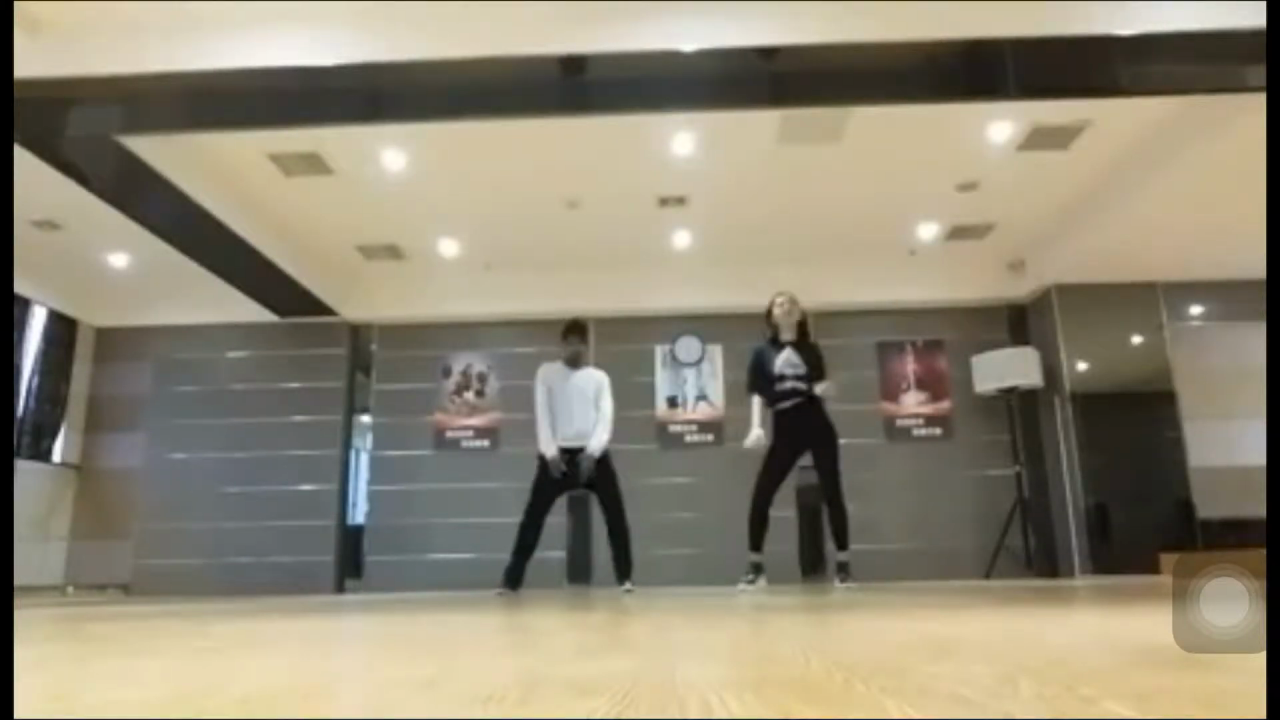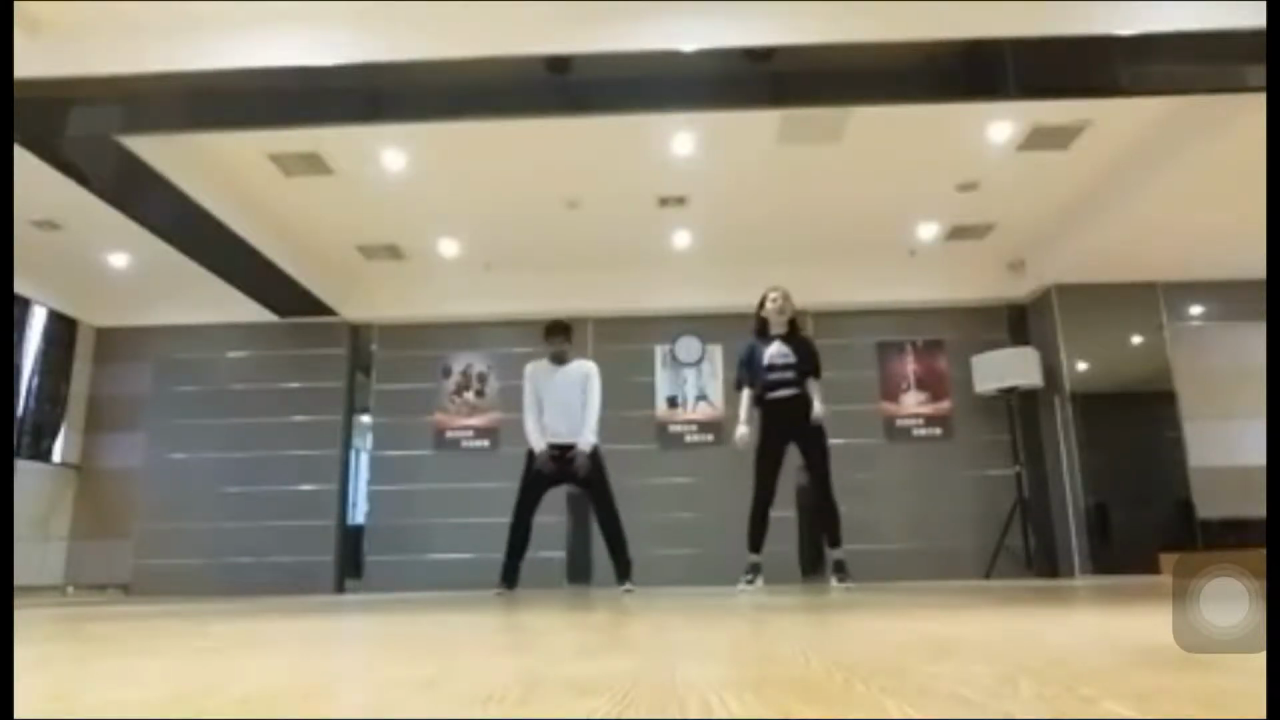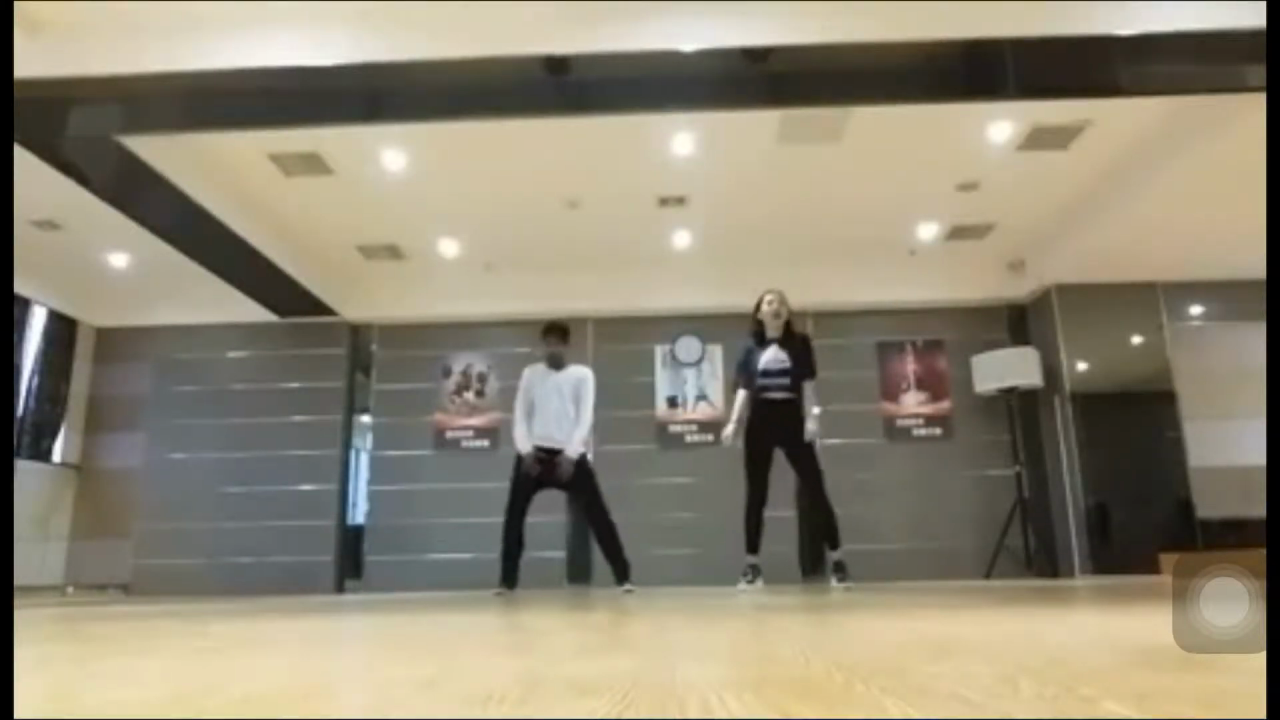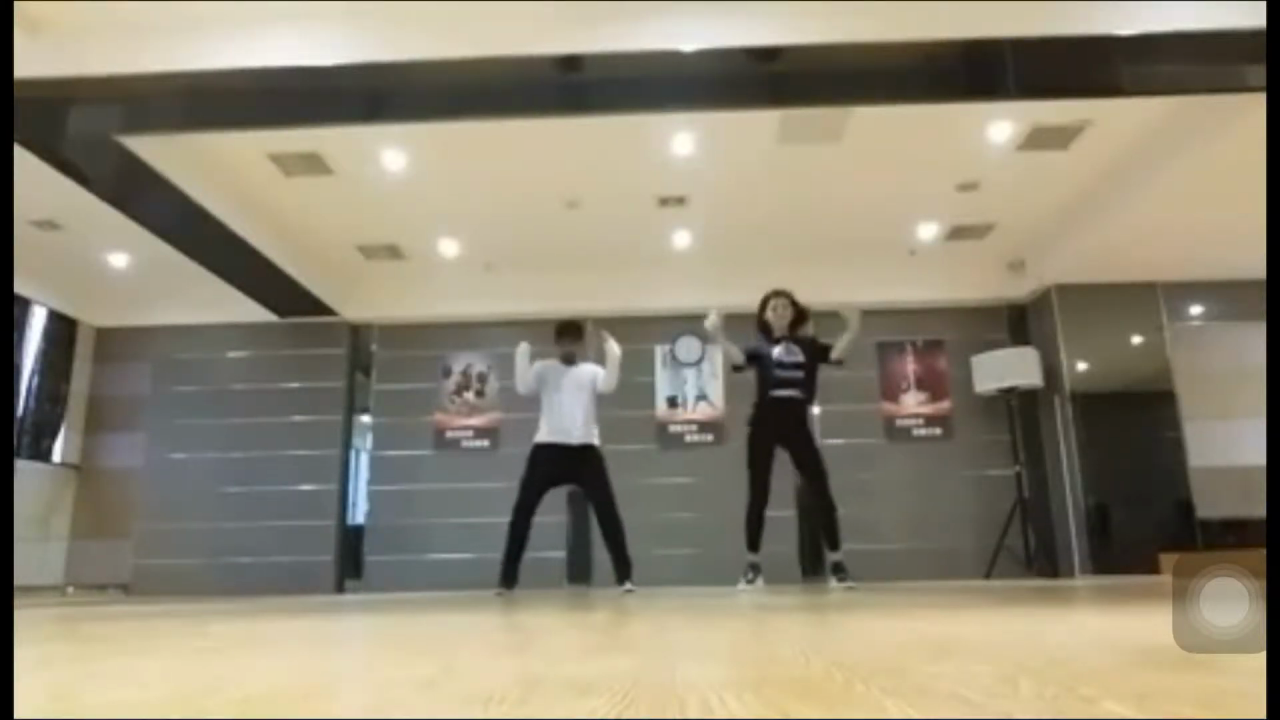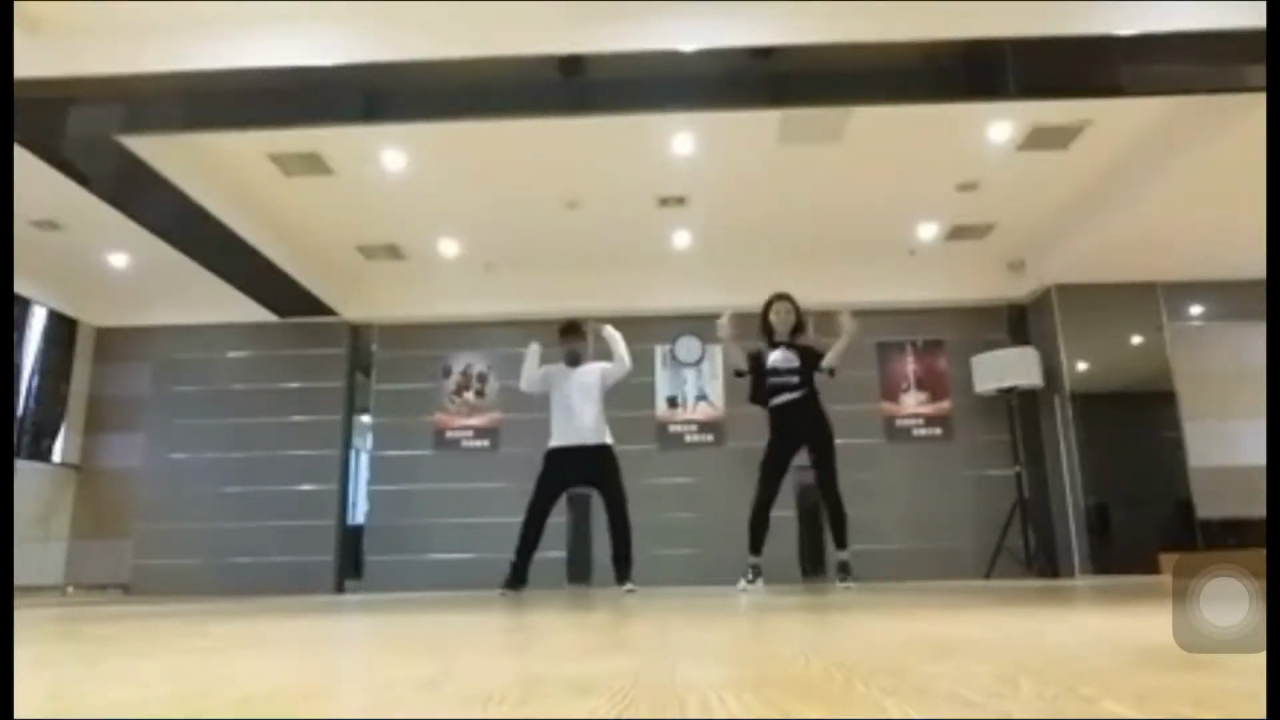
dt=0.5s
person 1, frame 1
left shoulder: (811, 350)
right shoulder: (763, 352)
left elbow: (820, 386)
right elbow: (758, 395)
left wrist: (822, 388)
right wrist: (756, 427)
left hip: (816, 426)
right hip: (785, 431)
left knee: (832, 493)
right knee: (761, 494)
left ankle: (842, 564)
right ankle: (755, 565)
person 1, frame 2
left shoulder: (803, 344)
right shoulder: (754, 348)
left elbow: (811, 380)
right elbow: (747, 388)
left wrist: (817, 401)
right wrist: (742, 422)
left hip: (805, 419)
right hip: (772, 422)
left knee: (821, 490)
right knee: (763, 495)
left ankle: (837, 562)
right ankle: (753, 565)
person 1, frame 3
left shoulder: (800, 343)
right shoulder: (752, 350)
left elbow: (807, 383)
right elbow: (744, 388)
left wrist: (811, 417)
right wrist: (733, 423)
left hip: (793, 423)
right hip: (760, 424)
left knee: (815, 491)
right knee: (756, 496)
left ankle: (836, 562)
right ankle: (752, 567)
person 1, frame 4
left shoulder: (807, 345)
right shoulder: (761, 347)
left elbow: (834, 354)
right elbow: (738, 359)
left wrist: (852, 329)
right wrist: (717, 334)
left hip: (796, 424)
right hip: (765, 423)
left knee: (821, 491)
right knee: (758, 494)
left ankle: (836, 562)
right ankle: (753, 565)
person 1, frame 5
left shoulder: (805, 351)
right shoulder: (761, 355)
left elbow: (827, 364)
right elbow: (740, 365)
left wrist: (846, 336)
right wrist: (727, 340)
left hip: (812, 424)
right hip: (781, 430)
left knee: (829, 491)
right knee: (764, 496)
left ankle: (843, 563)
right ankle: (753, 567)
person 2, frame 1
left shoulder: (599, 377)
right shoulder: (547, 372)
left elbow: (606, 415)
right elbow: (544, 411)
left wrist: (593, 451)
right wrist: (550, 452)
left hip: (593, 454)
right hip: (557, 454)
left knee: (615, 513)
right knee: (533, 514)
left ankle: (624, 576)
right ankle: (512, 579)
person 2, frame 2
left shoulder: (588, 369)
right shoulder: (533, 370)
left elbow: (592, 410)
right elbow: (530, 412)
left wrist: (585, 447)
right wrist: (539, 447)
left hip: (582, 450)
right hip: (545, 450)
left knee: (606, 510)
right knee: (523, 511)
left ankle: (624, 575)
right ankle: (508, 578)
person 2, frame 3
left shoulder: (583, 375)
right shoulder: (530, 374)
left elbow: (585, 418)
right elbow: (521, 415)
left wrist: (570, 454)
right wrist: (524, 450)
left hip: (570, 455)
right hip: (535, 453)
left knee: (597, 513)
right knee: (514, 513)
left ankle: (623, 575)
right ankle: (507, 579)
person 2, frame 4
left shoulder: (592, 371)
right shoulder: (544, 368)
left elbow: (609, 385)
right elbow: (523, 388)
left wrist: (611, 350)
right wrist: (523, 352)
left hip: (584, 448)
right hip: (547, 449)
left knee: (607, 509)
right knee: (522, 510)
left ankle: (624, 575)
right ankle: (508, 578)
person 2, frame 5
left shoulder: (599, 370)
right shoulder: (550, 373)
left elbow: (624, 367)
right elbow: (527, 385)
left wrist: (611, 335)
right wrist: (533, 351)
left hip: (597, 449)
right hip: (561, 451)
left knee: (618, 509)
right knee: (536, 512)
left ankle: (624, 575)
right ankle: (516, 577)
